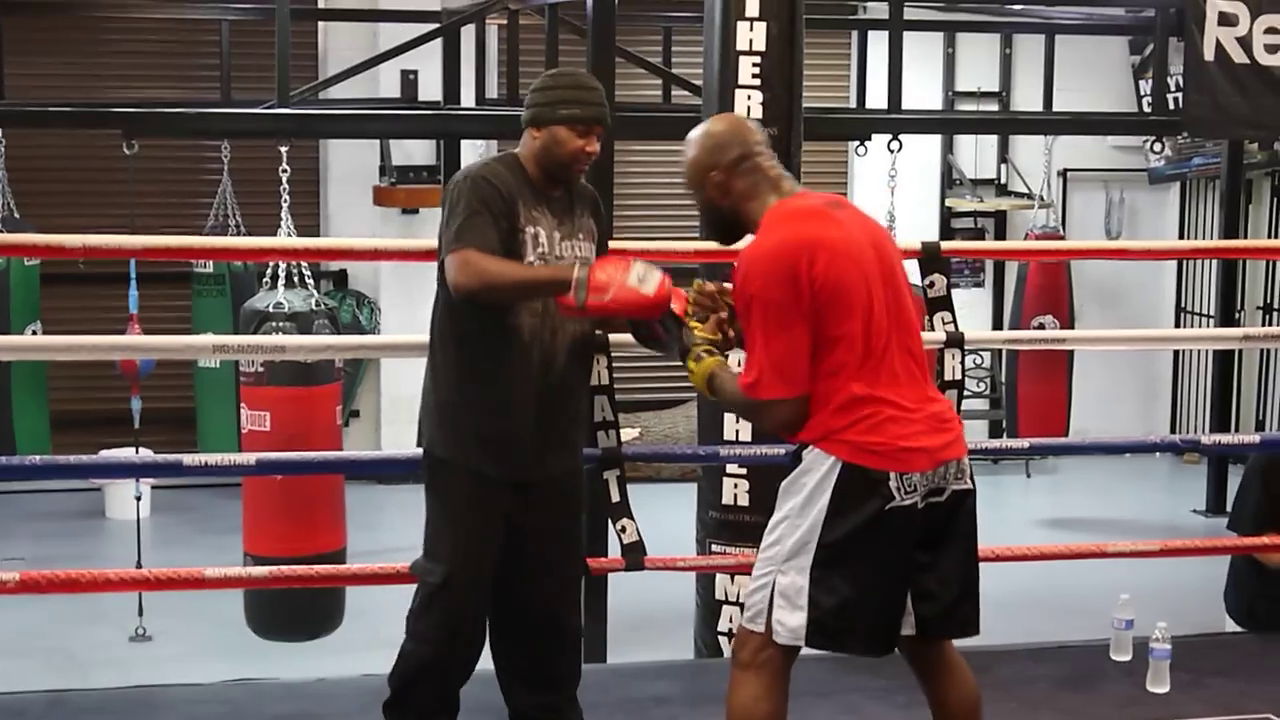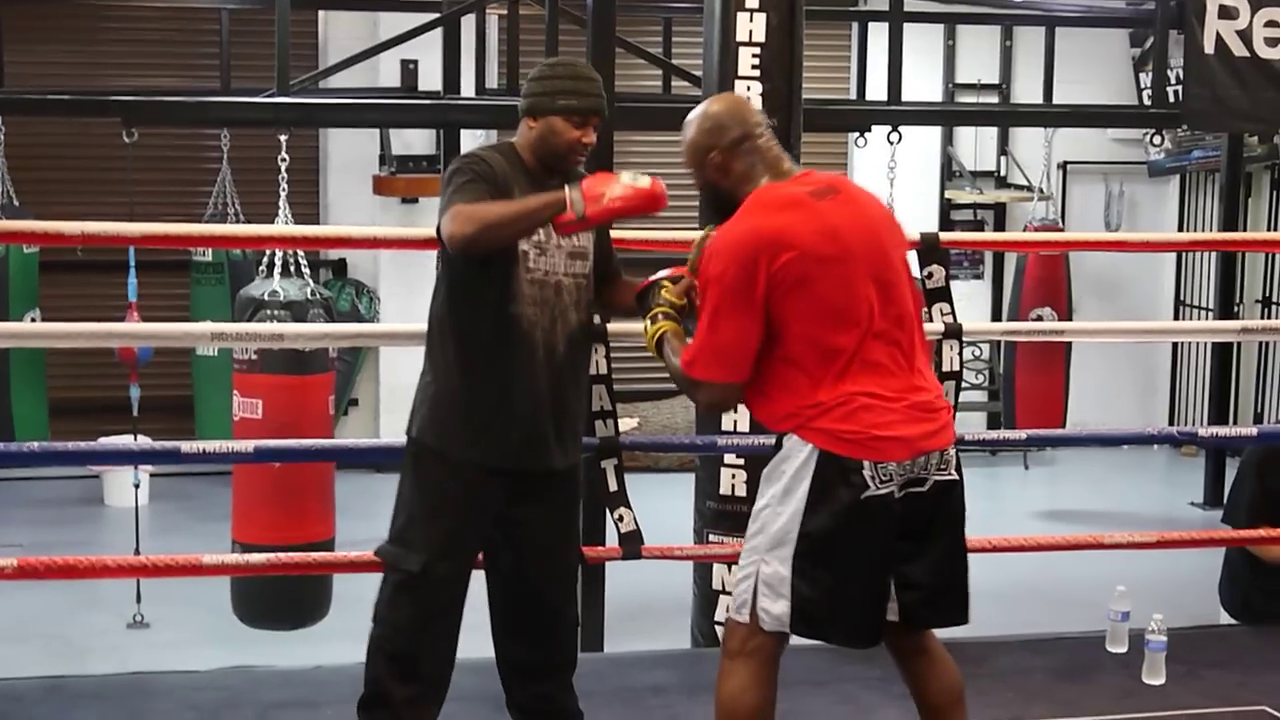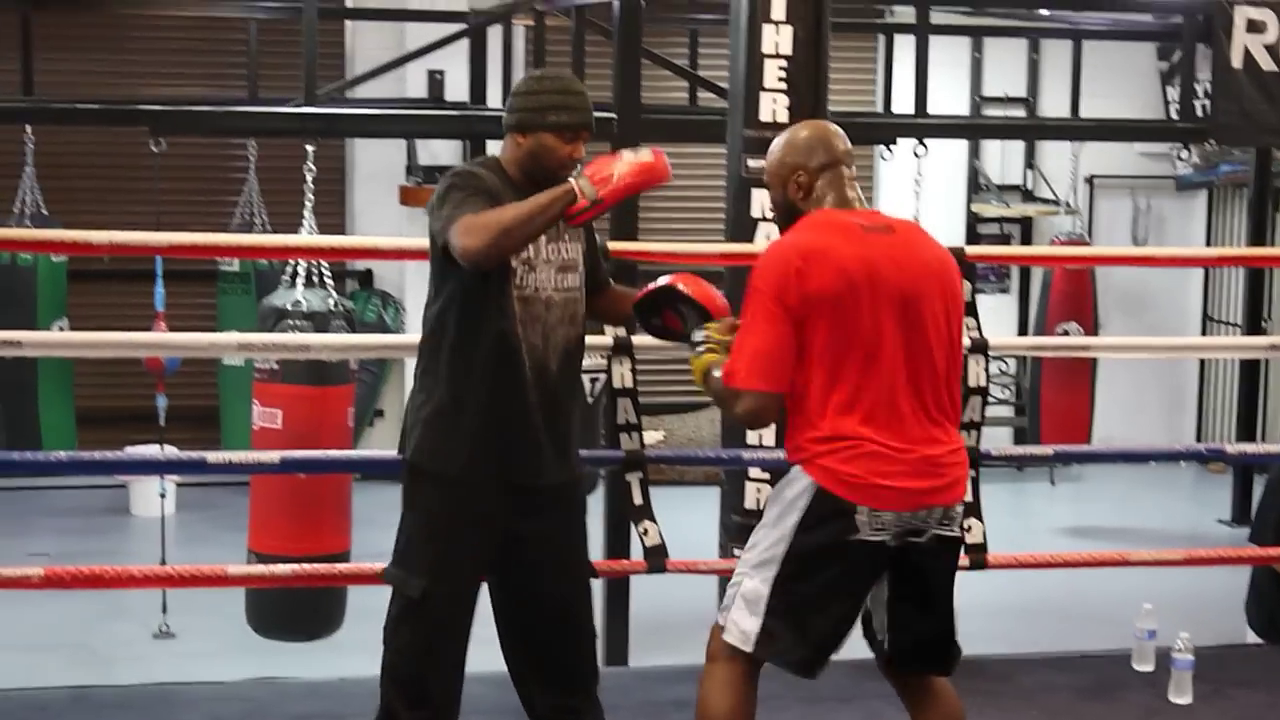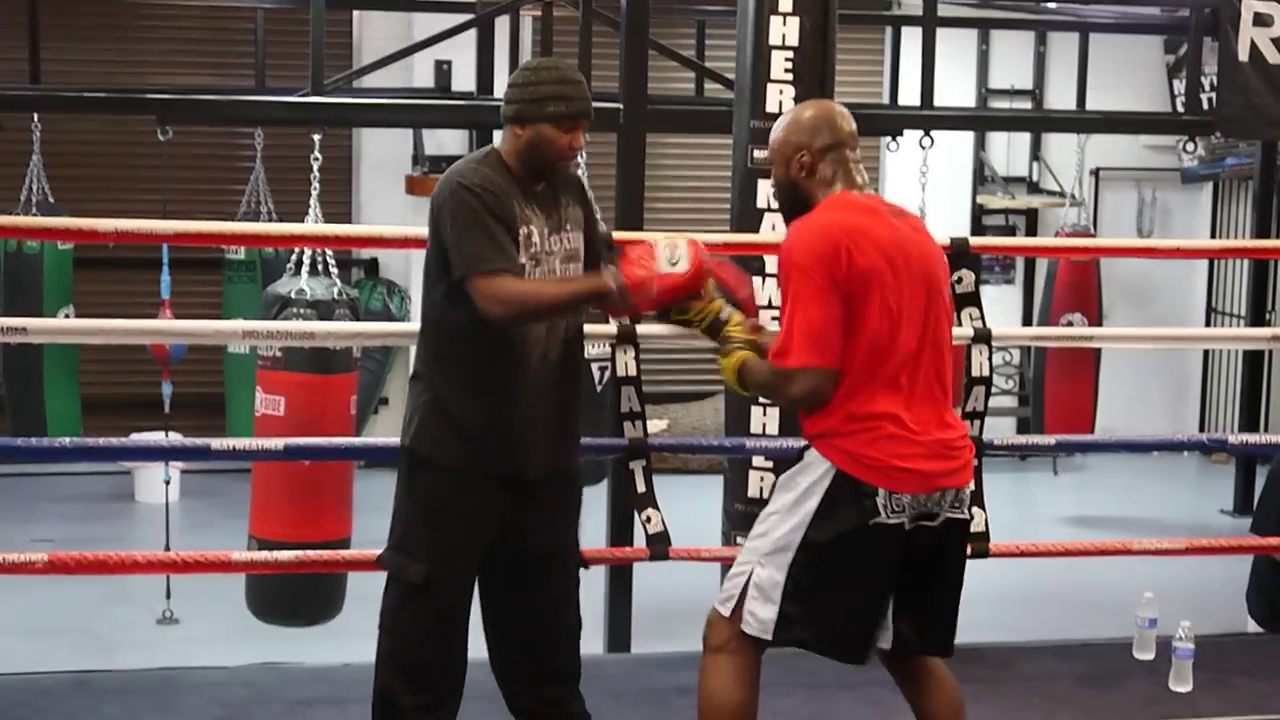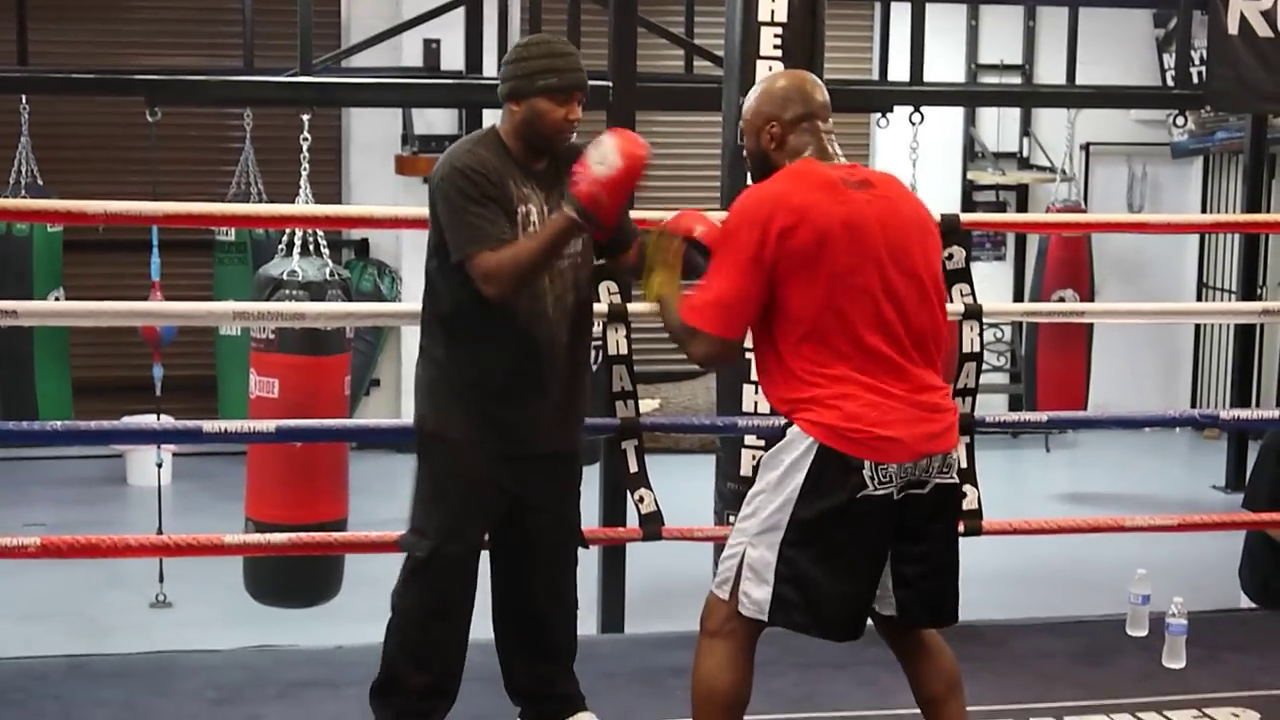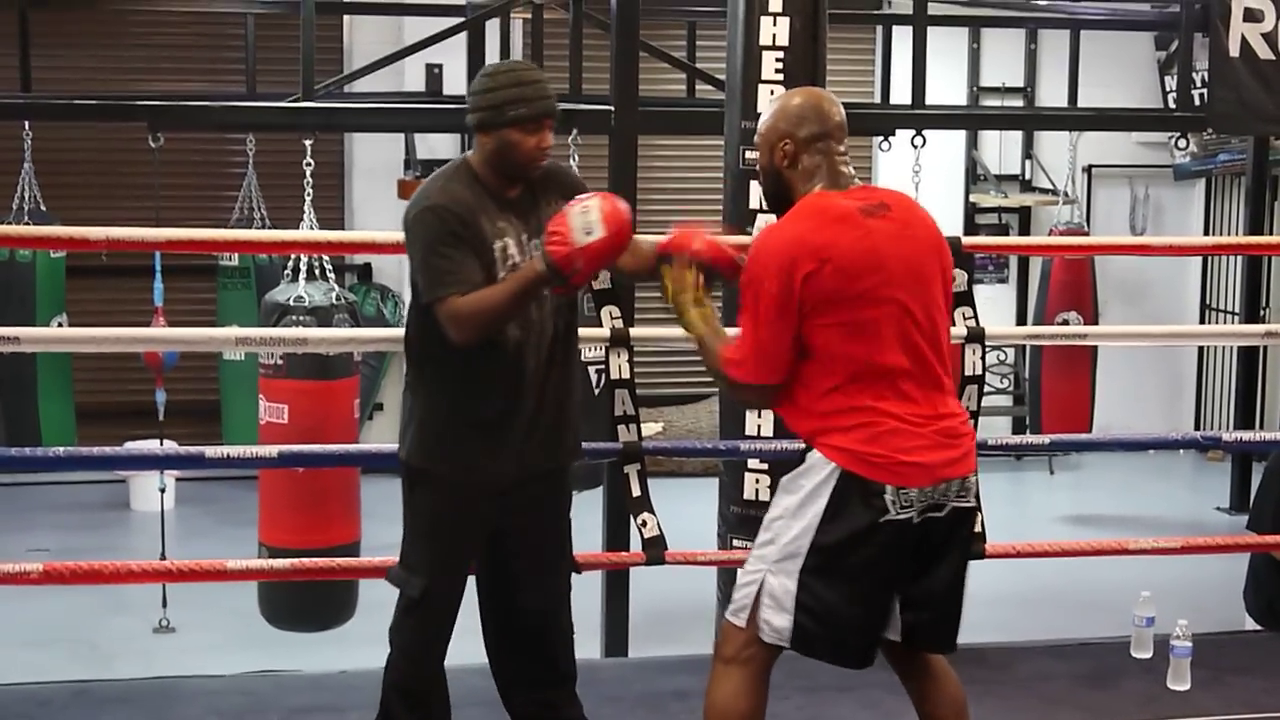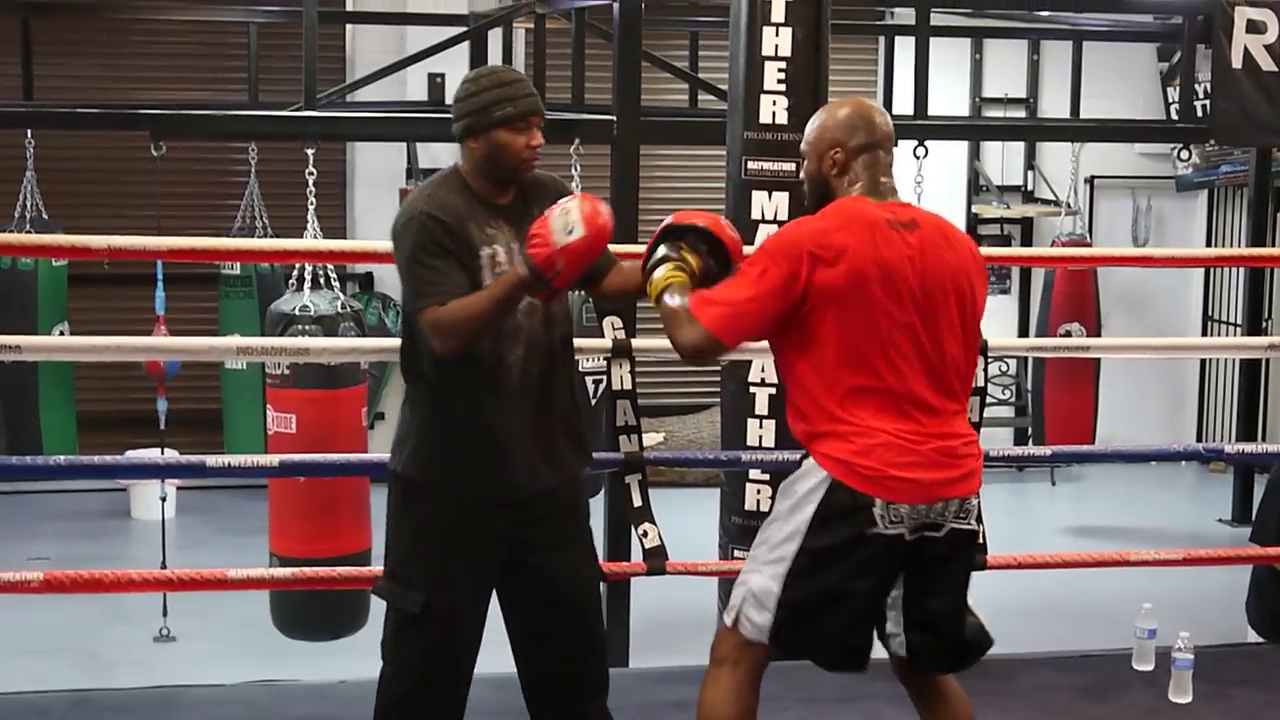
dt=0.3s
person 1, frame 1
left shoulder: (583, 203)
right shoulder: (483, 186)
left elbow: (599, 303)
right elbow: (464, 274)
left wrist: (651, 306)
right wrist: (576, 278)
left hip: (553, 441)
right hip: (472, 439)
left knee: (549, 597)
right knee: (456, 591)
person 1, frame 2
left shoulder: (580, 186)
right shoulder: (480, 171)
left elbow: (607, 290)
right elbow: (461, 230)
right wrist: (568, 203)
left hip: (549, 432)
right hip: (463, 430)
left knee: (545, 587)
right knee: (428, 582)
person 1, frame 3
left shoulder: (570, 208)
right shoulder: (466, 188)
left elbow: (598, 298)
right elbow: (475, 245)
right wrist: (576, 191)
left hip: (545, 448)
right hip: (457, 450)
left knee: (558, 600)
right knee: (433, 606)
person 1, frame 4
left shoulder: (568, 189)
right shoulder: (468, 189)
left elbow: (597, 280)
right elbow: (497, 299)
left wrist: (657, 289)
right wrist: (614, 284)
left hip: (545, 437)
right hip: (460, 439)
left knee: (549, 591)
right knee: (434, 593)
person 1, frame 5
left shoulder: (574, 162)
right shoulder: (464, 171)
left elbow: (614, 245)
right elbow: (494, 277)
right wrist: (575, 213)
left hip: (548, 411)
right hip: (466, 413)
left knee: (544, 566)
right knee: (444, 565)
person 1, frame 6
left shoulder: (558, 185)
right shoulder: (441, 206)
left elbow: (613, 254)
right elbow: (461, 322)
right wrist: (544, 270)
left hip: (536, 439)
right hip: (451, 447)
left knee: (538, 596)
right knee: (432, 598)
person 1, frame 7
left shoulder: (551, 195)
right shoulder: (431, 215)
left elbow: (603, 277)
right elbow: (445, 335)
right wrist: (525, 276)
left hip: (546, 457)
right hip: (451, 466)
left knee: (569, 616)
right knee: (430, 623)
person 2, frame 1
left shoulder: (767, 255)
right shoulder: (847, 217)
left elbow: (778, 410)
left wrist: (705, 362)
right wrist: (739, 322)
left hip: (859, 467)
right hip: (941, 457)
left knee: (760, 651)
right knee: (930, 643)
person 2, frame 2
left shoulder: (742, 240)
right shoulder: (863, 202)
left elbow: (713, 391)
left wrist: (662, 324)
left hip: (840, 457)
right hip: (928, 444)
left knee: (750, 641)
right knee: (912, 633)
person 2, frame 3
left shoulder: (789, 259)
right shoulder: (934, 253)
left elbow: (754, 409)
left wrist: (711, 361)
left hip: (840, 493)
right hip: (936, 492)
left knee: (730, 654)
right knee: (918, 667)
person 2, frame 4
left shoulder: (817, 235)
right shoulder: (915, 232)
left elbow: (808, 385)
left wrist: (738, 362)
right wrist: (772, 344)
left hip: (860, 474)
right hip: (943, 474)
left knee: (730, 639)
right knee: (912, 650)
person 2, frame 5
left shoulder: (766, 206)
right shoulder: (903, 200)
left elbow: (704, 333)
left wrist: (661, 275)
left hip: (842, 450)
right hip: (929, 443)
left knee: (727, 621)
right knee: (911, 625)
person 2, frame 6
left shoulder: (786, 243)
right shoulder: (914, 218)
left elbow: (751, 383)
left wrist: (691, 307)
left hip: (858, 472)
right hip: (946, 466)
left knee: (742, 647)
right knee: (914, 647)
person 2, frame 7
left shoulder: (807, 243)
right shoulder: (956, 244)
left elbow: (696, 339)
left wrist: (667, 280)
left hip: (853, 485)
right hip: (950, 485)
left knee: (736, 651)
right knee: (928, 669)
